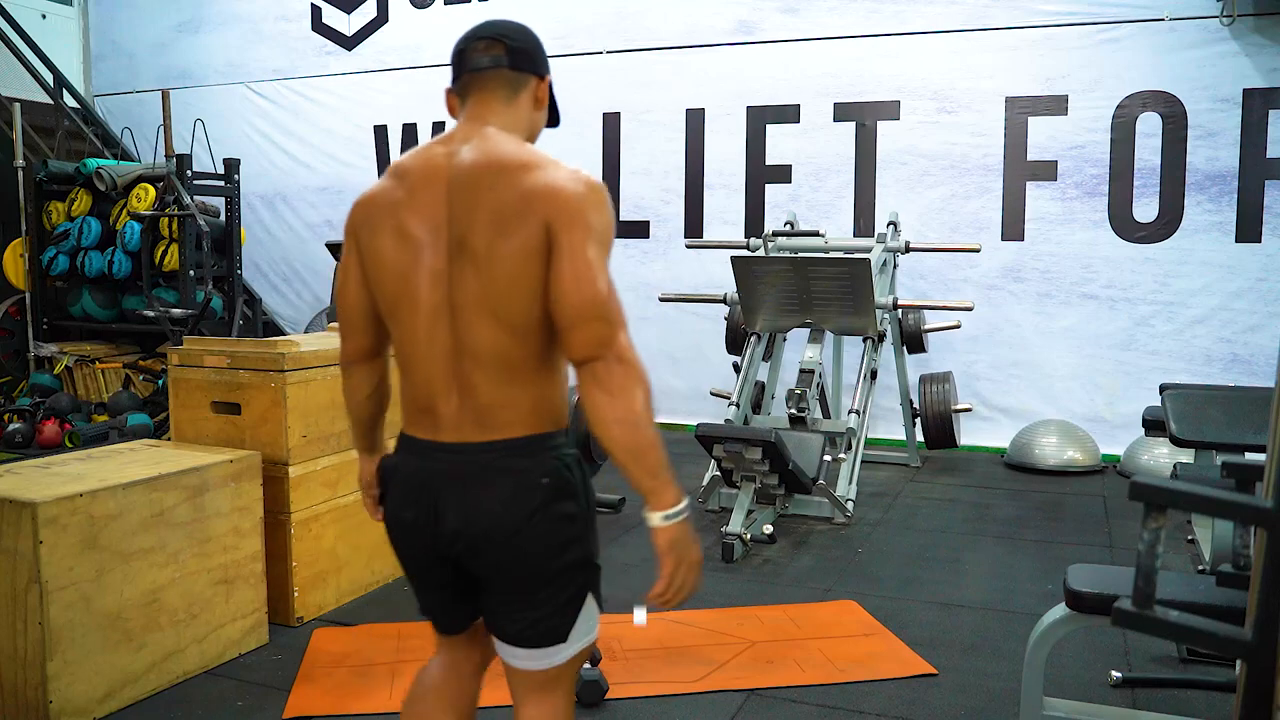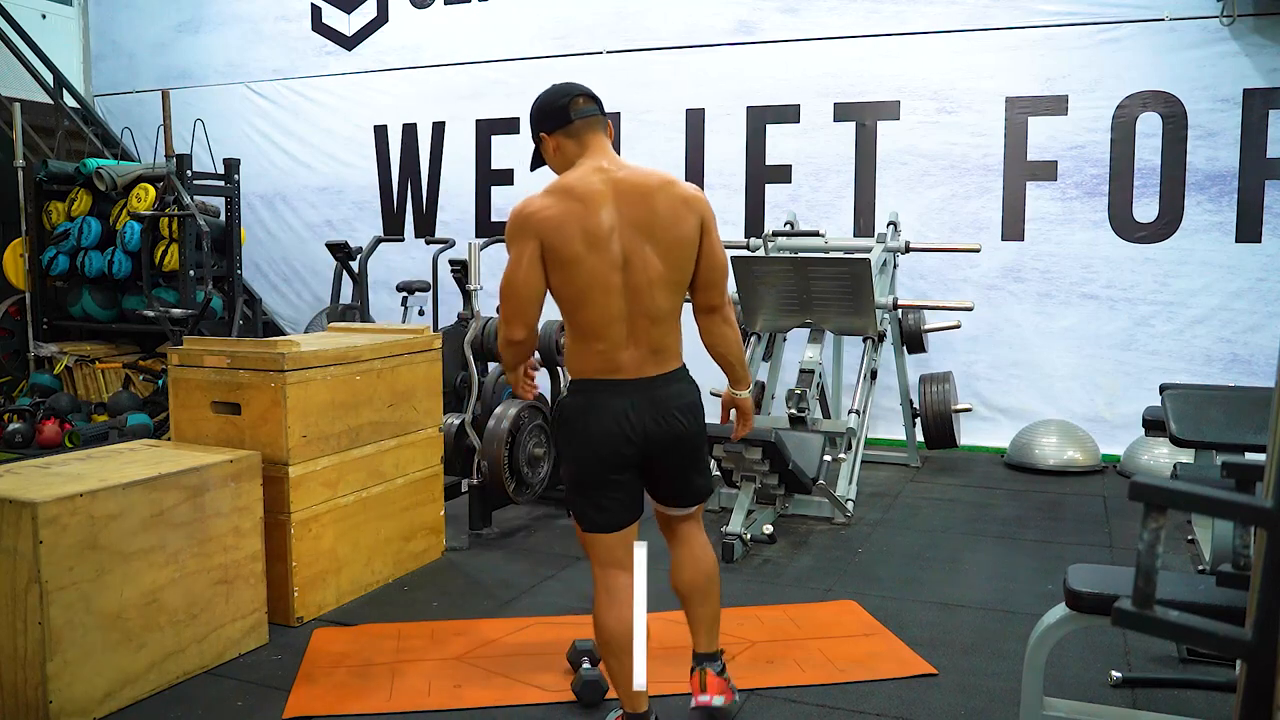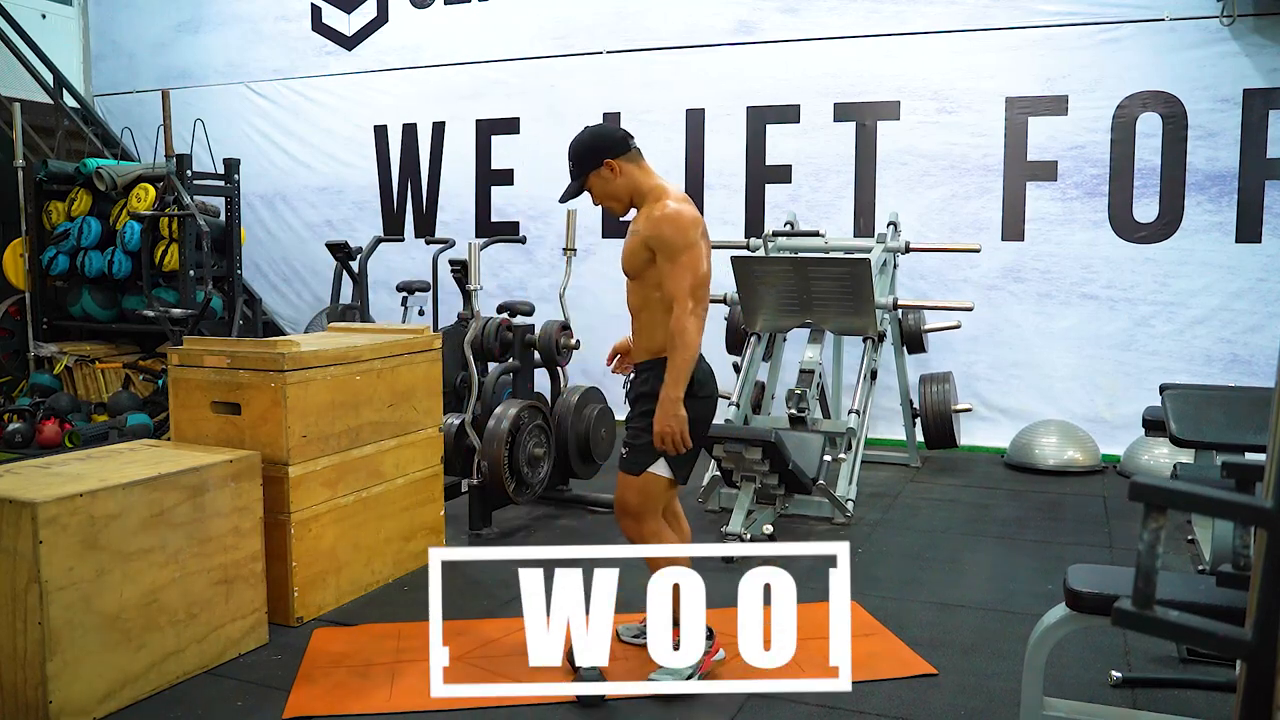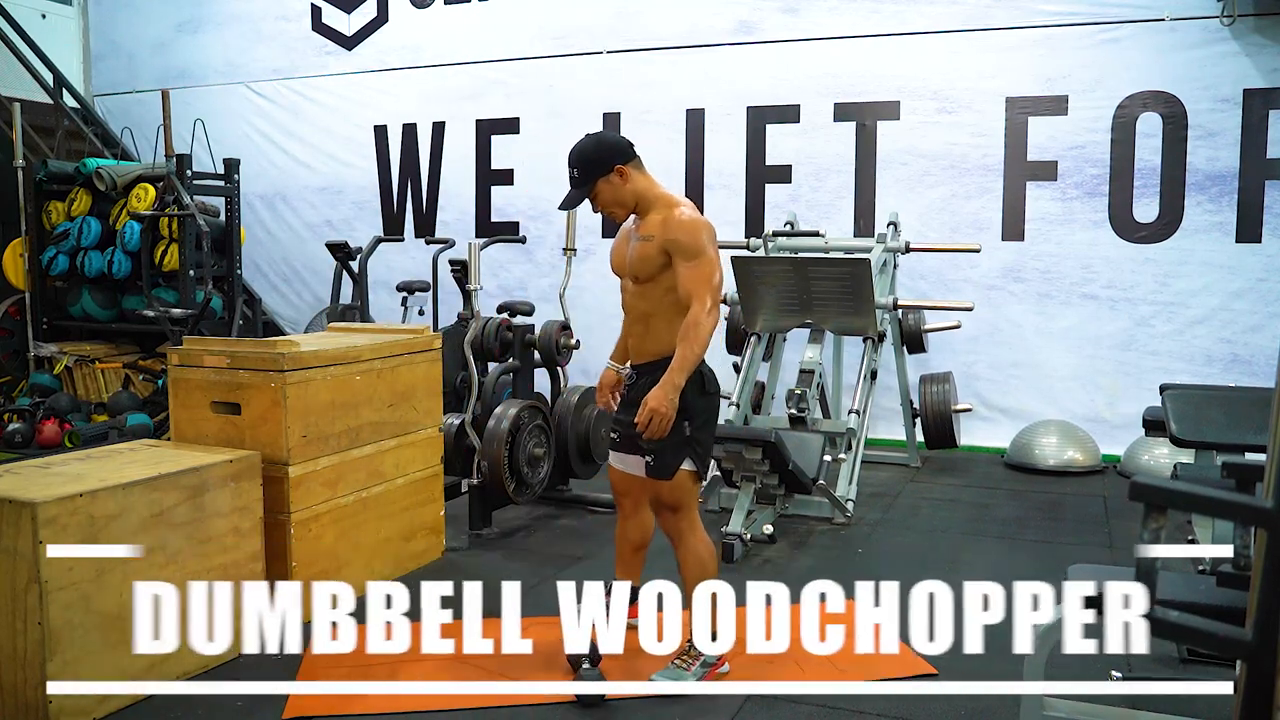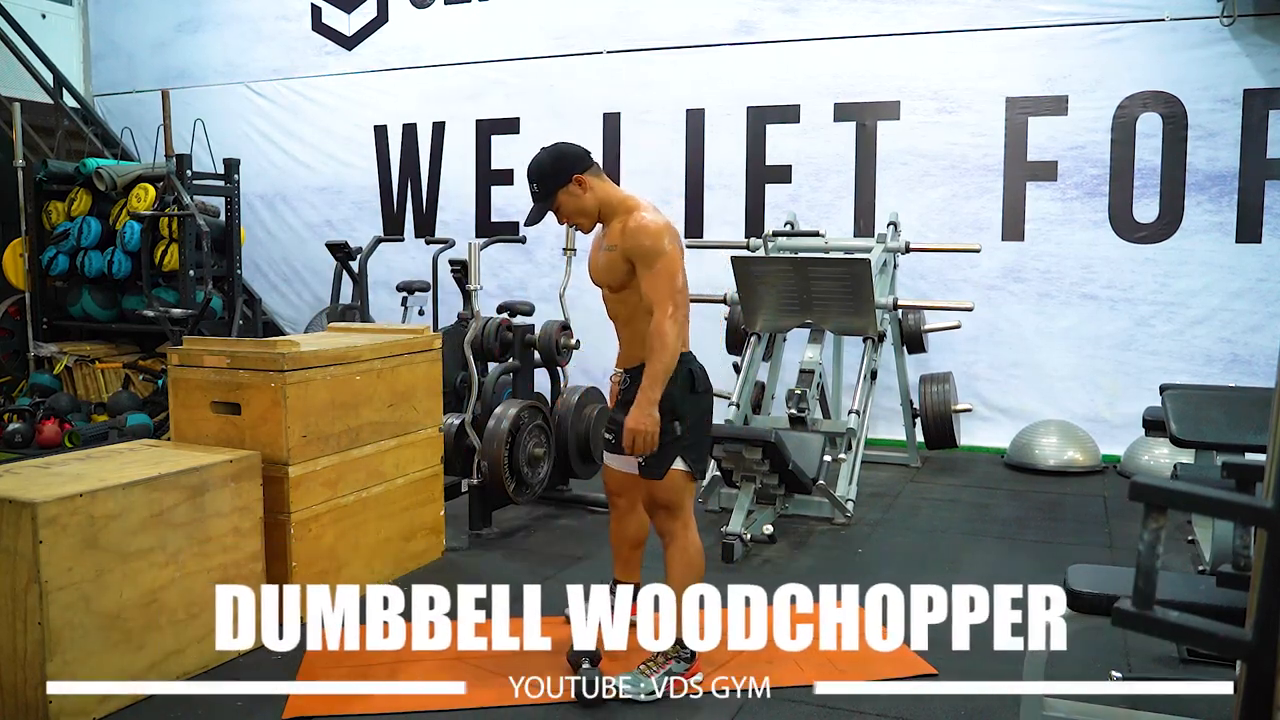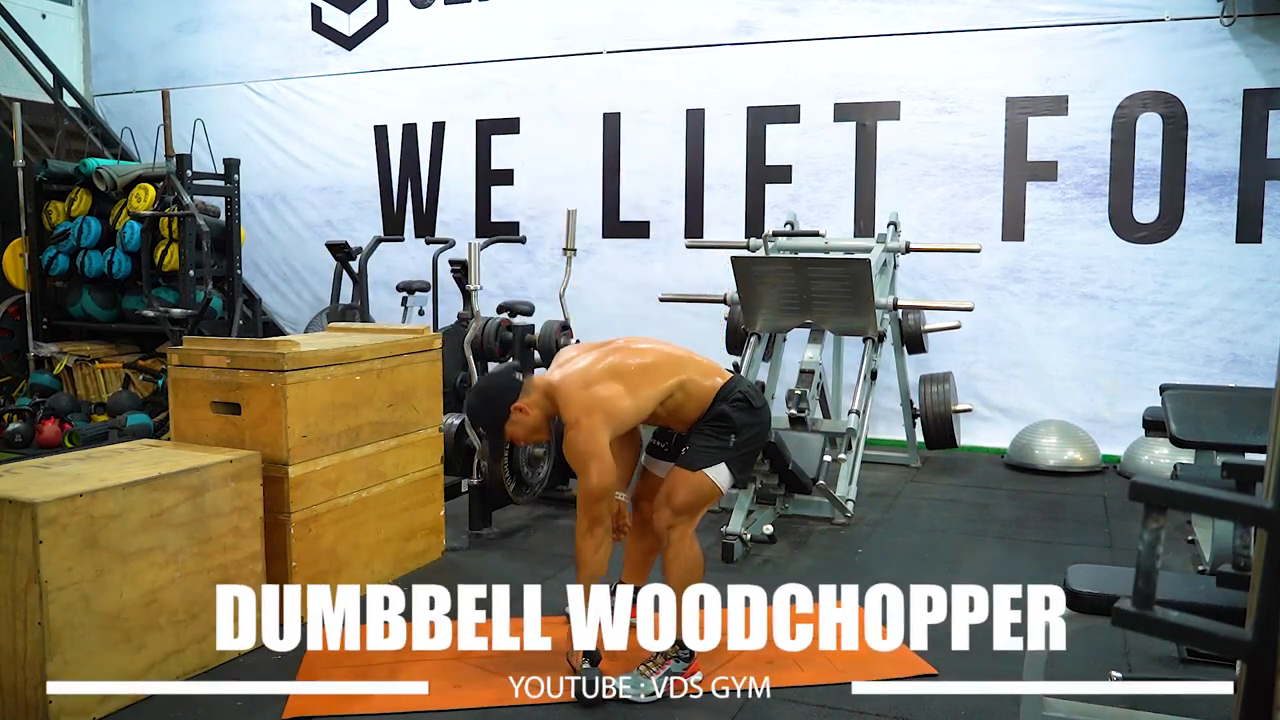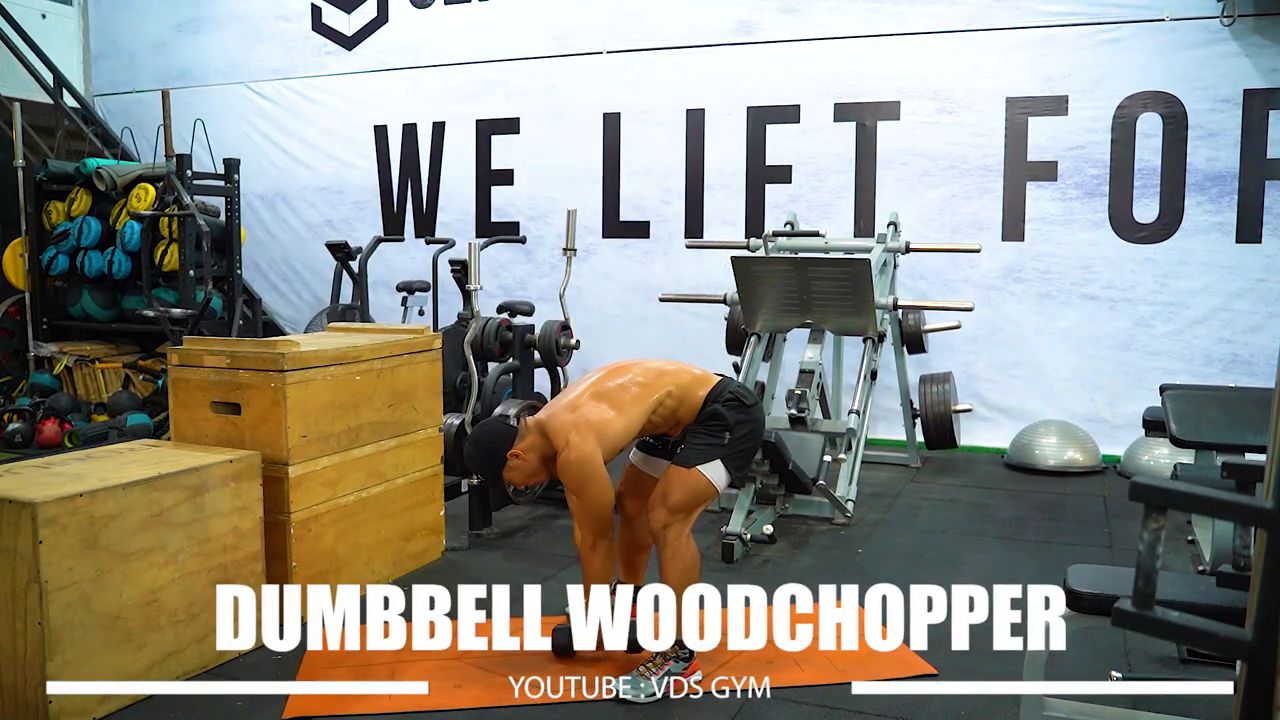
dt=0.7s
person 1, frame 1
left shoulder: (378, 201)
right shoulder: (563, 190)
left elbow: (359, 355)
right elbow: (603, 361)
left wrist: (368, 453)
right wrist: (667, 508)
left hip: (422, 483)
right hip: (527, 483)
left knee: (460, 649)
person 1, frame 2
left shoulder: (538, 213)
right shoulder: (686, 199)
left elbow: (515, 330)
right elbow: (715, 308)
left wrist: (513, 367)
right wrist: (739, 385)
left hip: (595, 410)
right hip: (672, 399)
left knee: (613, 568)
right knee: (685, 526)
person 1, frame 3
left shoulder: (671, 216)
right shoulder: (656, 215)
left elbow: (689, 310)
left wrist: (671, 398)
right wrist: (639, 342)
left hip: (675, 386)
right hip: (664, 379)
left knee: (636, 513)
right knee: (659, 503)
left ankle: (700, 637)
right ankle: (672, 618)
person 1, frame 4
left shoulder: (683, 223)
right shoulder: (629, 229)
left elbow: (702, 310)
left wrist: (669, 386)
right wrist: (616, 365)
left hip: (676, 388)
right hip: (639, 380)
left knee: (677, 514)
right knee: (629, 497)
left ankle: (707, 647)
right ankle: (624, 600)
person 1, frame 5
left shoulder: (645, 228)
right shoulder: (606, 232)
left elbow: (667, 318)
left wrist: (648, 403)
left hip: (669, 387)
right hip: (637, 380)
left knee: (670, 514)
right knee: (622, 496)
left ankle: (681, 654)
person 1, frame 6
left shoulder: (583, 420)
right shoulder: (563, 367)
left elbow: (593, 527)
right wrist: (619, 494)
left hip: (737, 411)
right hip: (697, 407)
left knee: (671, 517)
right knee: (643, 505)
left ankle: (680, 656)
person 1, frame 7
left shoulder: (574, 450)
right shoulder: (551, 424)
left elbow: (598, 540)
right elbow: (584, 528)
left hip: (729, 413)
right hip: (688, 413)
left knee: (666, 517)
right knee: (630, 501)
left ankle: (680, 655)
